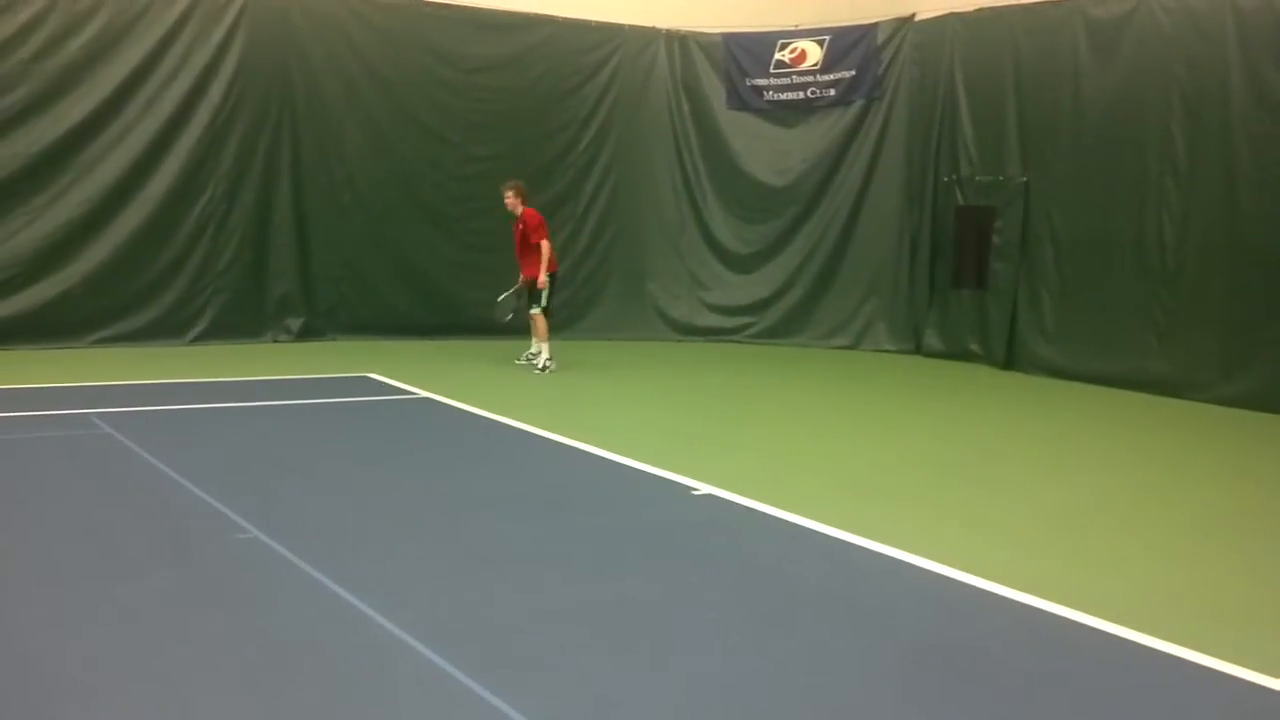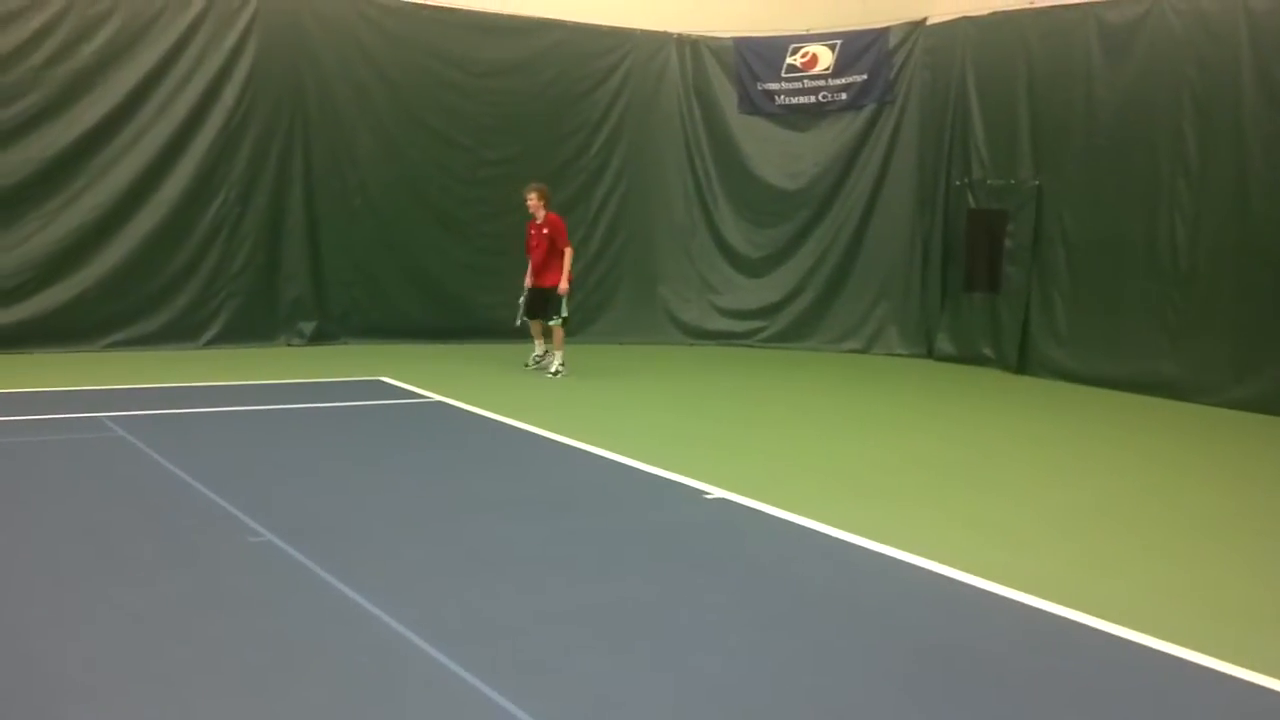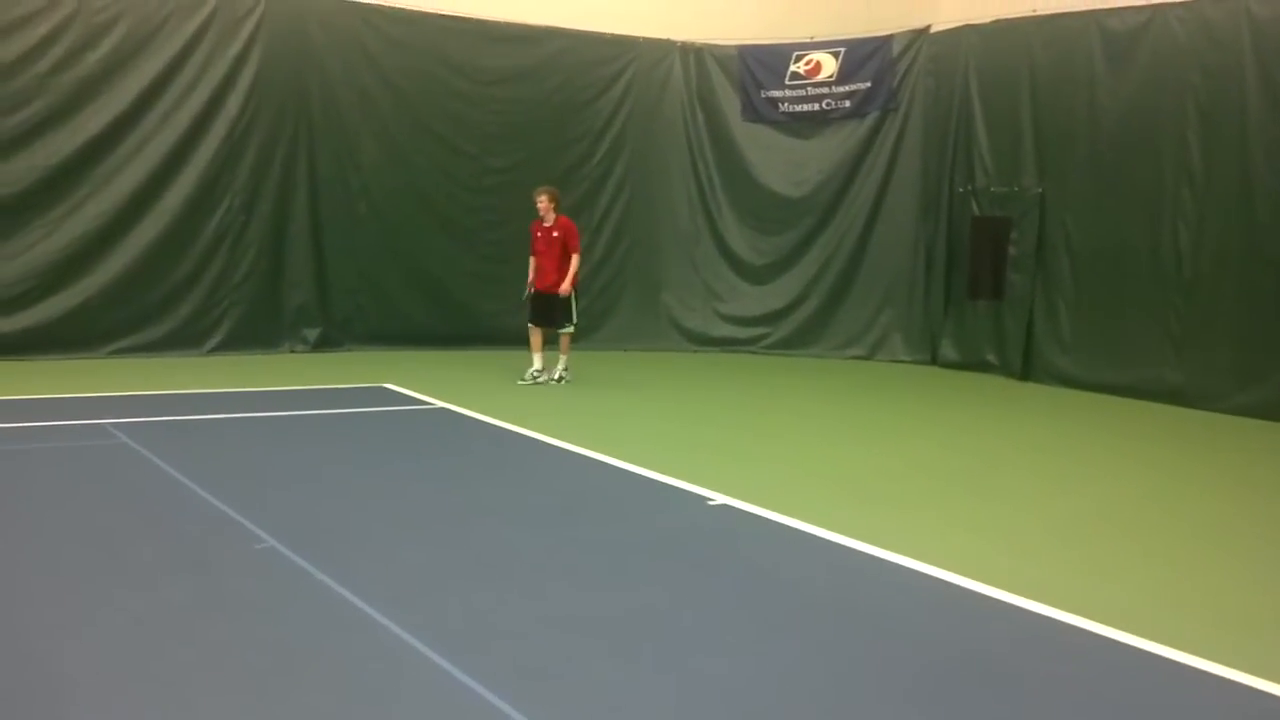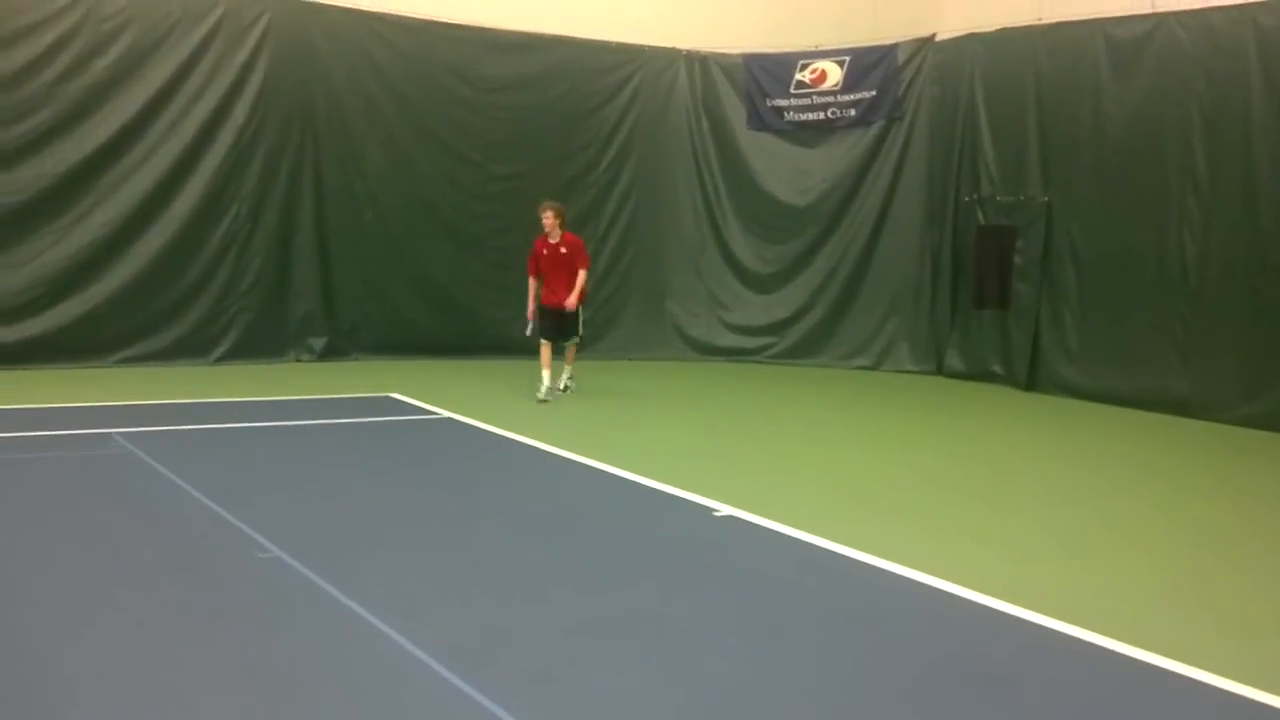
dt=0.2s
person 1, frame 1
left shoulder: (530, 217)
right shoulder: (521, 219)
left elbow: (545, 244)
left wrist: (543, 274)
right wrist: (524, 273)
left hip: (542, 272)
right hip: (534, 273)
left knee: (536, 311)
right knee: (535, 312)
left ankle: (546, 357)
right ankle: (535, 351)
person 1, frame 2
left shoulder: (555, 221)
right shoulder: (531, 225)
left elbow: (568, 251)
left wrist: (564, 279)
right wrist: (528, 275)
left hip: (556, 281)
right hip: (539, 281)
left knee: (555, 321)
right knee: (531, 316)
left ankle: (559, 363)
right ankle: (541, 352)
person 1, frame 3
left shoulder: (567, 226)
right shoulder: (535, 227)
left elbow: (576, 255)
left wrist: (568, 281)
right wrist: (531, 277)
left hip: (562, 287)
right hip: (541, 287)
left knee: (565, 328)
right knee: (534, 325)
left ankle: (562, 368)
right ankle: (537, 370)
person 1, frame 4
left shoulder: (574, 242)
right shoulder: (538, 245)
left elbow: (582, 271)
right elbow: (533, 276)
left wrist: (575, 295)
right wrist: (531, 303)
left hip: (570, 301)
right hip: (548, 302)
left knee: (571, 341)
right knee: (545, 341)
left ankle: (567, 377)
right ankle: (546, 386)
